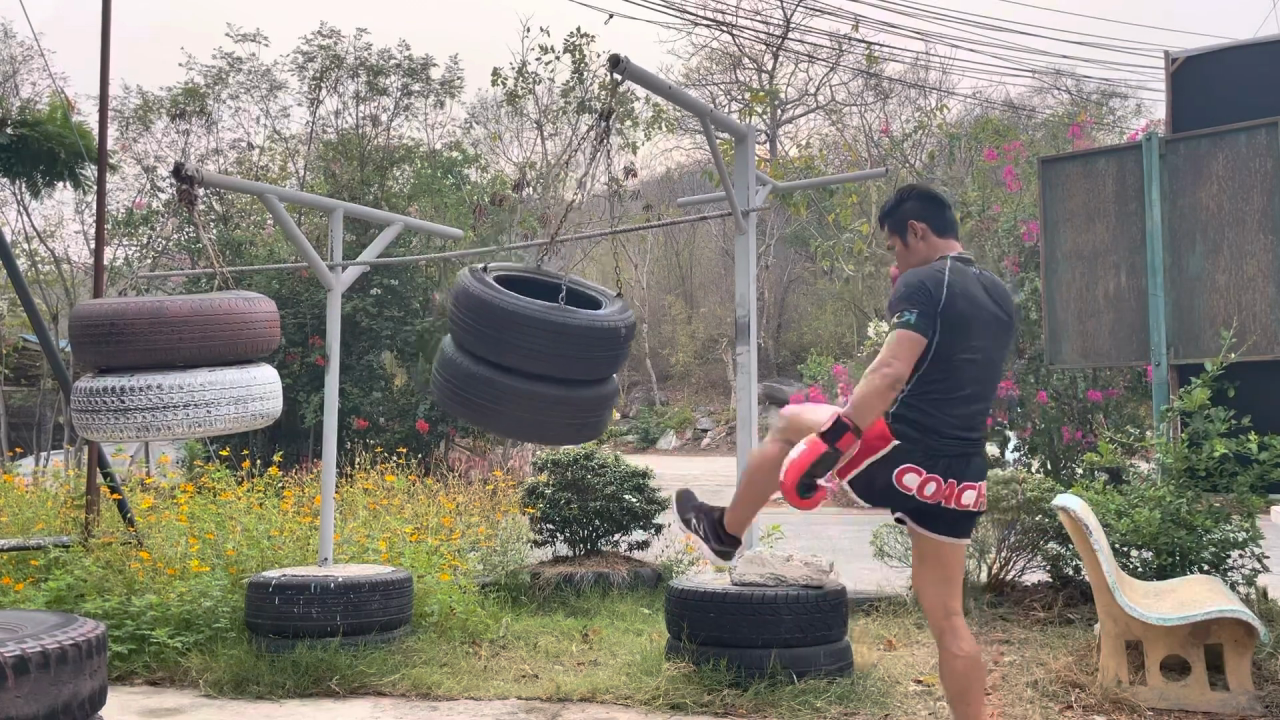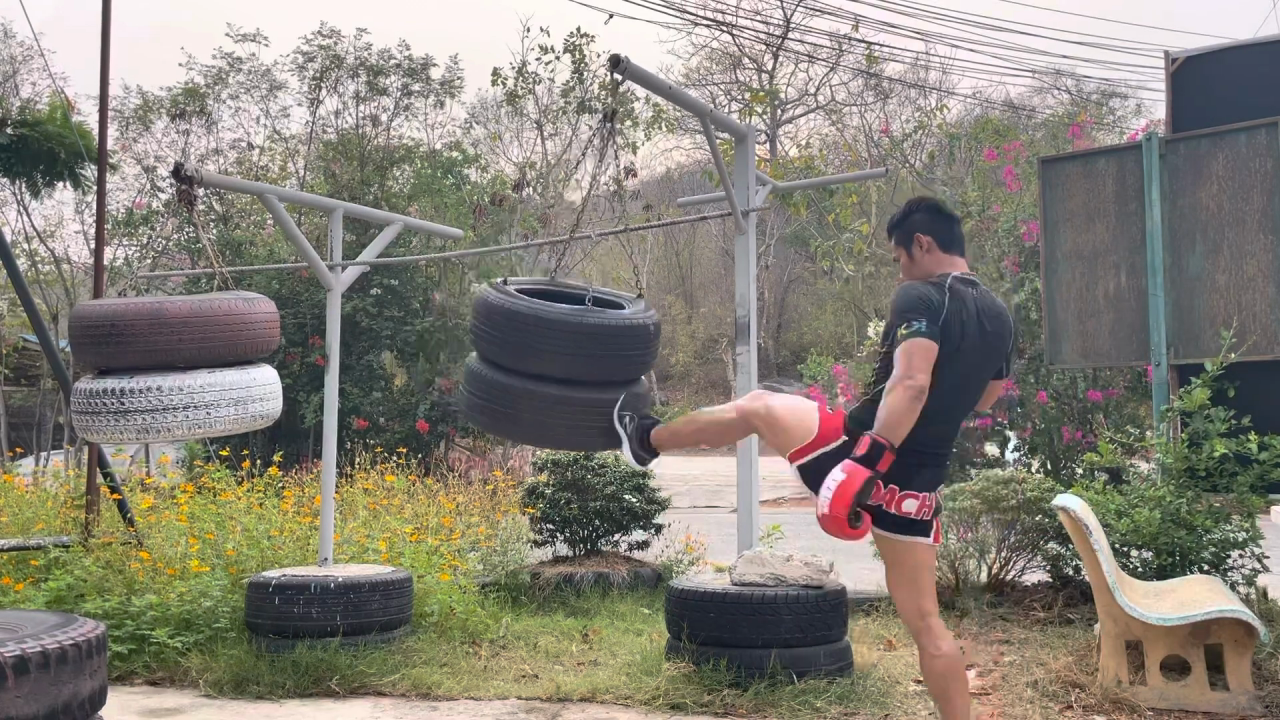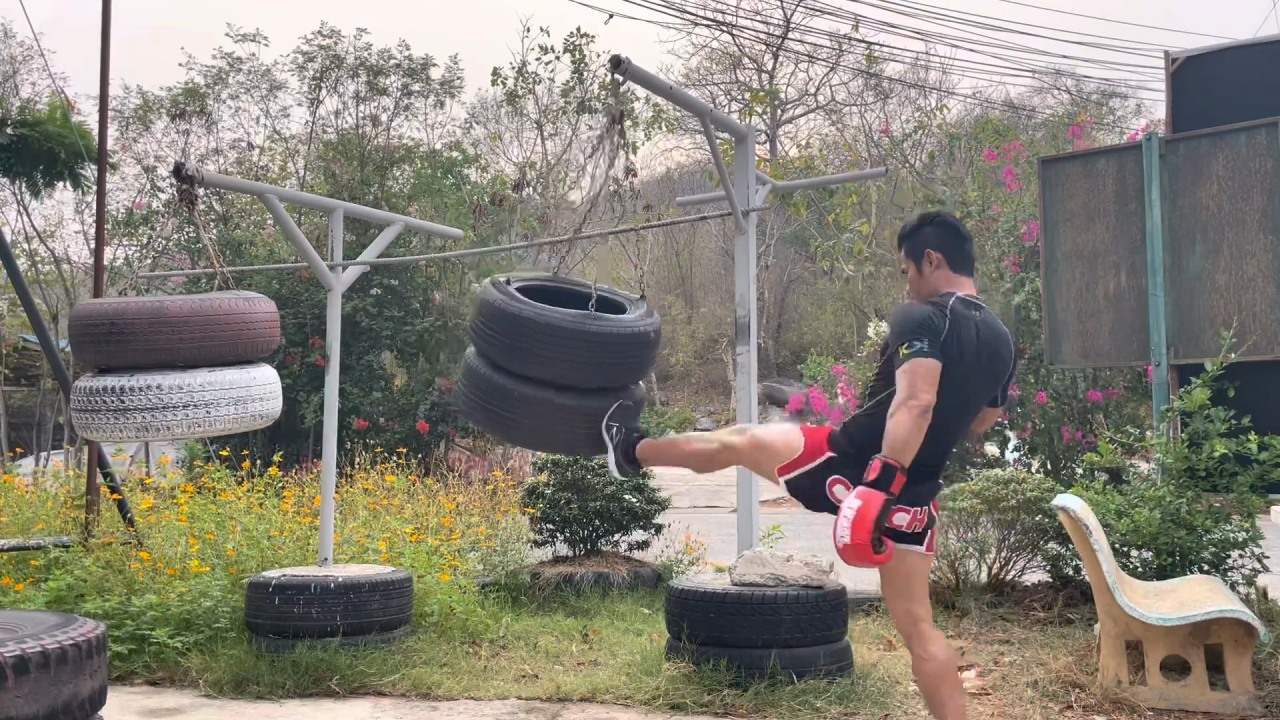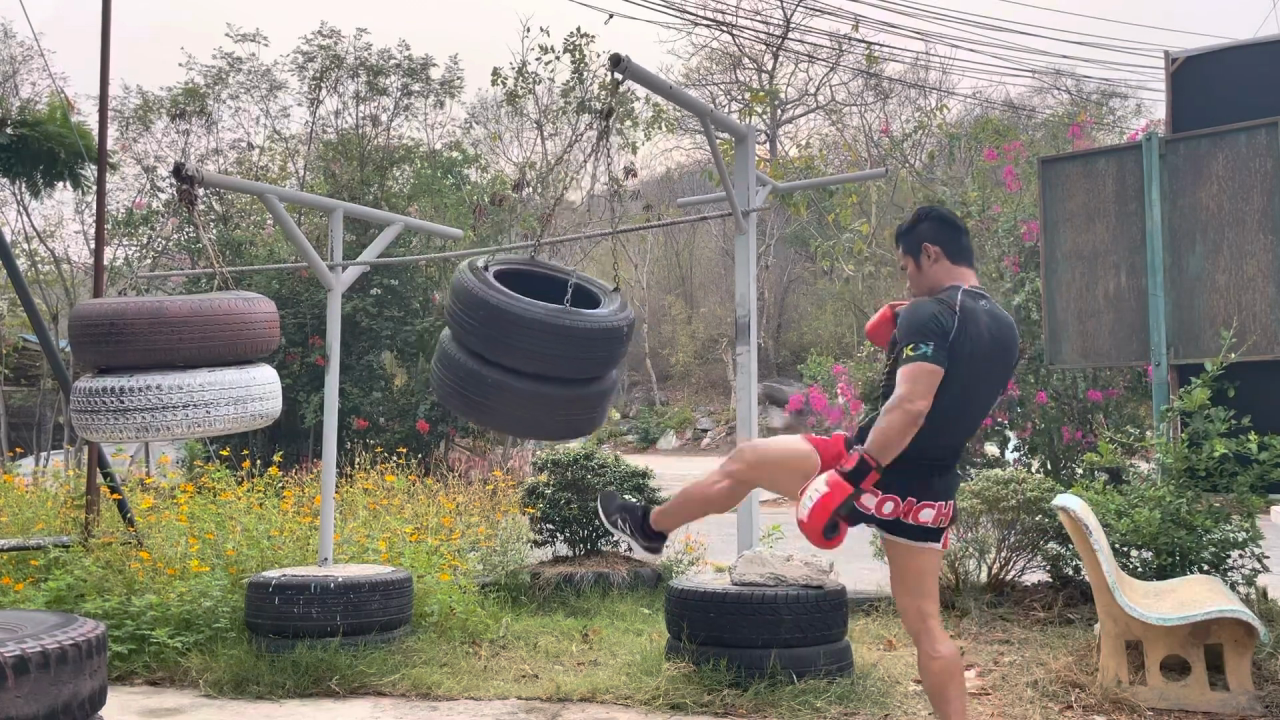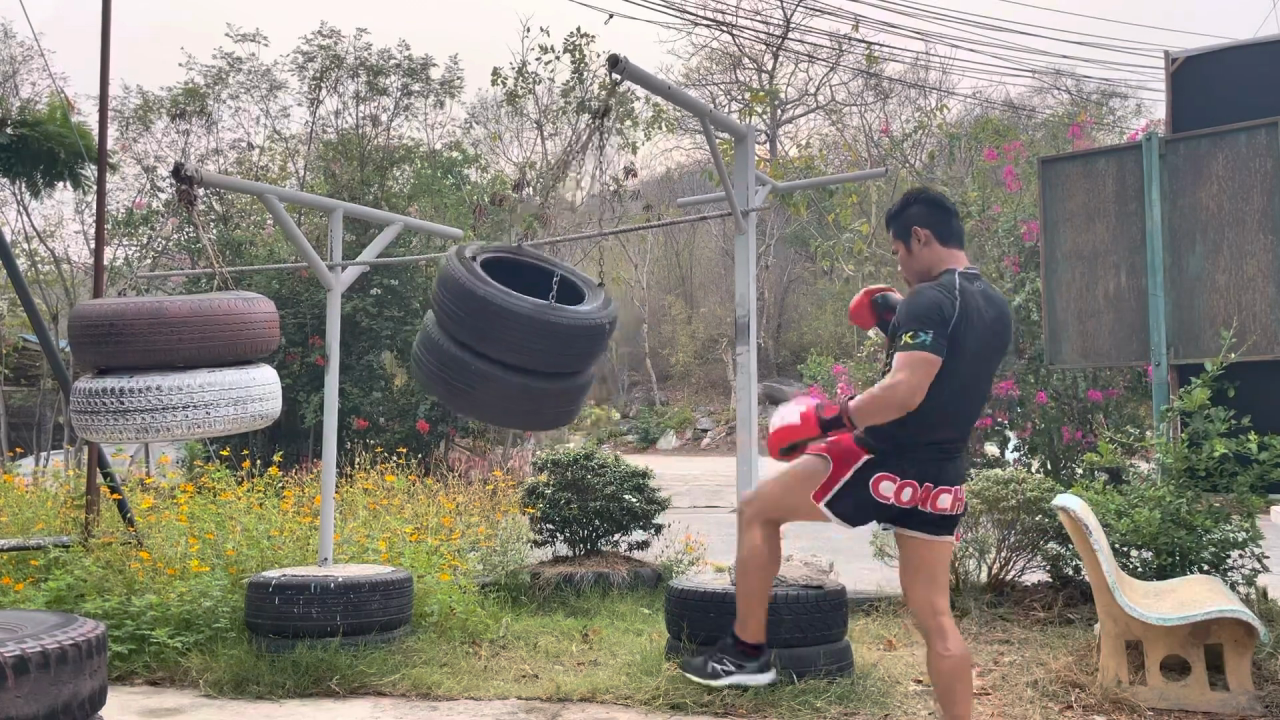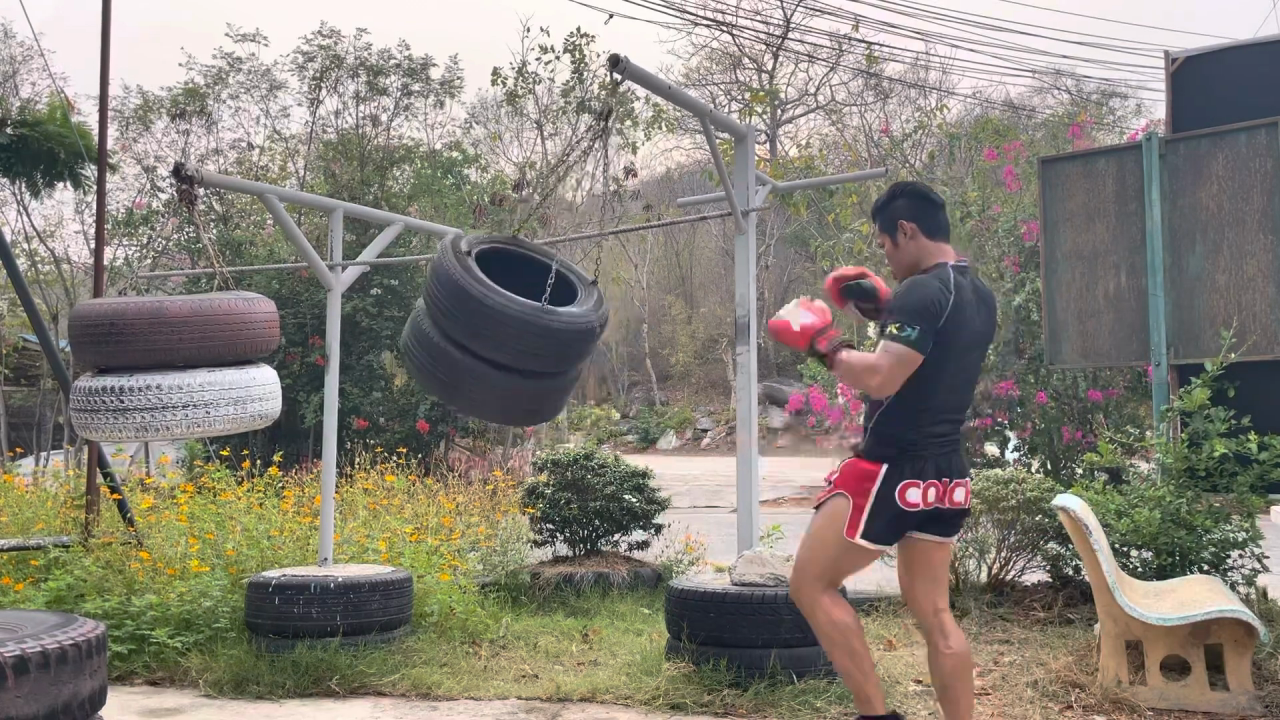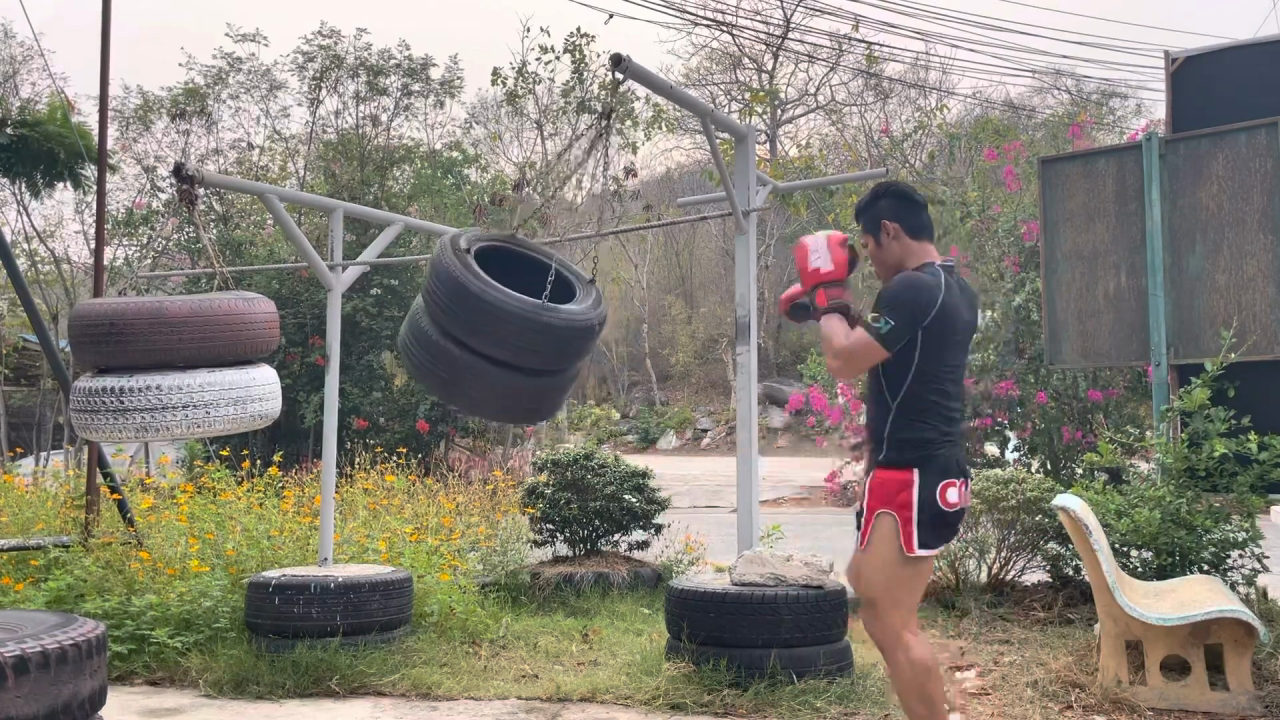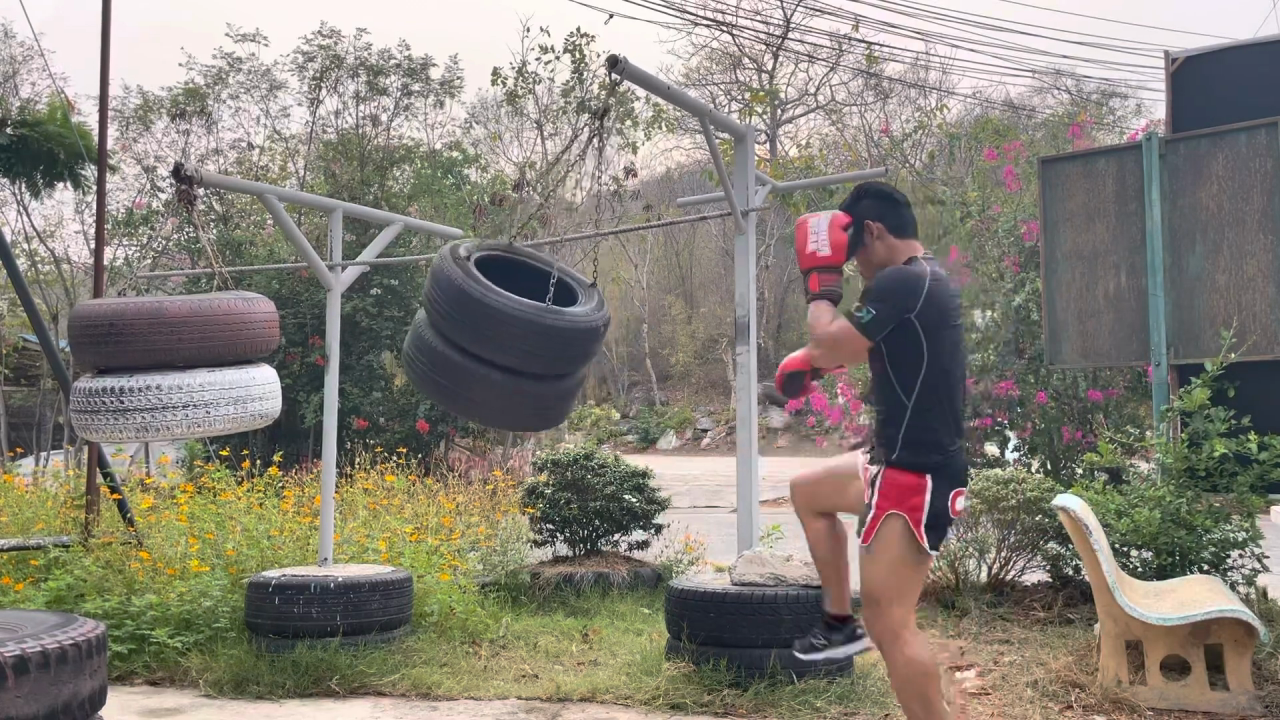
dt=0.1s
person 1, frame 1
left shoulder: (925, 283)
right shoulder: (1001, 298)
left elbow: (891, 371)
left wrist: (828, 440)
left hip: (899, 454)
right hip: (964, 476)
left knee: (788, 423)
right knee: (946, 619)
left ankle: (726, 531)
person 1, frame 2
left shoulder: (921, 298)
right shoulder: (1001, 319)
left elbow: (911, 381)
right elbow: (987, 400)
left wrist: (868, 461)
left hip: (860, 450)
right hip: (919, 486)
left knee: (752, 408)
right knee: (925, 622)
left ankle: (649, 438)
person 1, frame 3
left shoulder: (923, 318)
right shoulder: (1001, 340)
left elbow: (914, 402)
right elbow: (981, 422)
left wrist: (881, 482)
left hip: (849, 464)
right hip: (912, 500)
left knee: (737, 442)
right knee: (918, 625)
left ankle: (634, 451)
person 1, frame 4
left shoulder: (934, 316)
right shoulder: (1004, 330)
left elbow: (910, 405)
left wrist: (859, 472)
left hip: (877, 481)
right hip: (933, 498)
left knee: (743, 463)
right knee: (922, 623)
left ankle: (649, 526)
person 1, frame 5
left shoulder: (933, 299)
right shoulder: (996, 305)
left elbow: (905, 389)
left wrist: (829, 417)
left hip: (878, 462)
right hip: (941, 483)
left knee: (756, 513)
right knee: (934, 617)
left ankle: (746, 650)
person 1, frame 6
left shoulder: (924, 292)
right shoulder: (978, 295)
left elbow: (878, 379)
left wrist: (822, 344)
right wrist: (880, 300)
left hip: (893, 471)
right hip: (943, 475)
left knee: (809, 585)
right knee: (932, 614)
person 1, frame 7
left shoulder: (911, 289)
right shoulder: (954, 291)
left elbow: (844, 361)
left wrist: (823, 293)
right wrist: (839, 309)
left hip: (905, 475)
right hip: (941, 476)
left knee: (892, 626)
right knee: (868, 585)
person 1, frame 8
left shoulder: (913, 285)
right shoulder: (923, 280)
left elbow: (829, 351)
left wrist: (820, 277)
right wrist: (812, 364)
left hip: (914, 482)
right hip: (905, 461)
left knee: (890, 623)
right knee: (808, 492)
right ankle: (839, 623)
